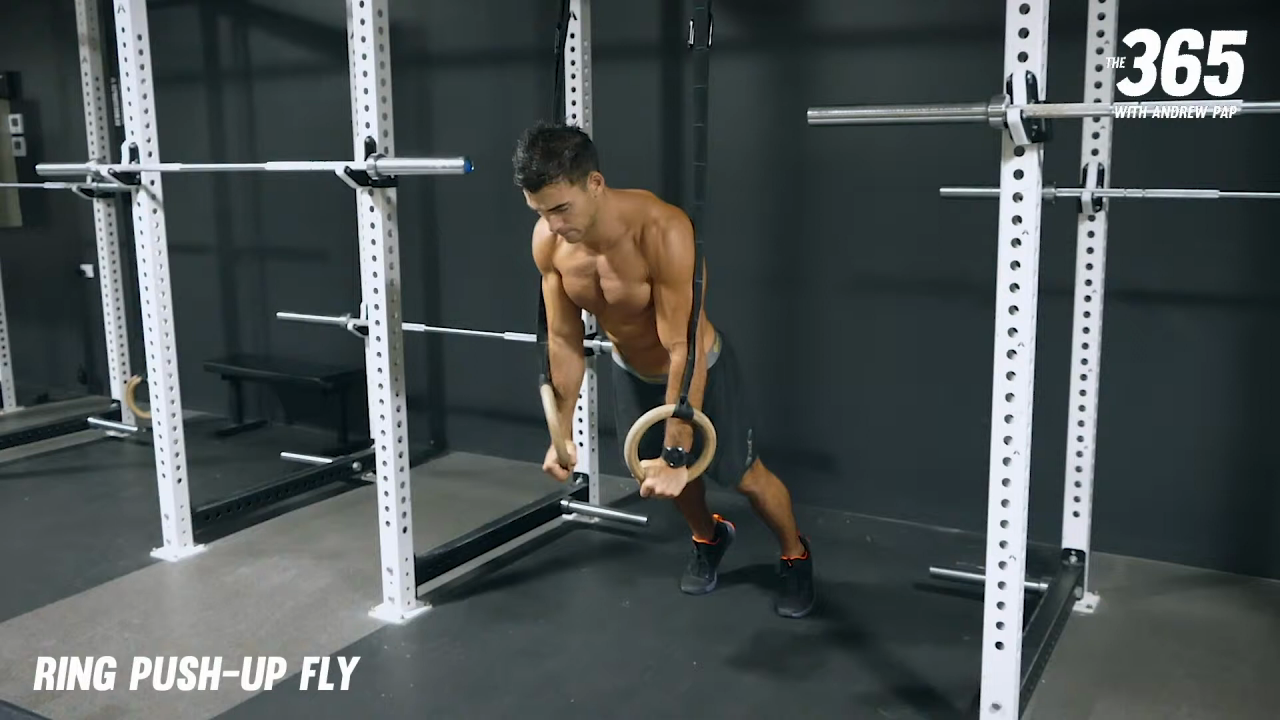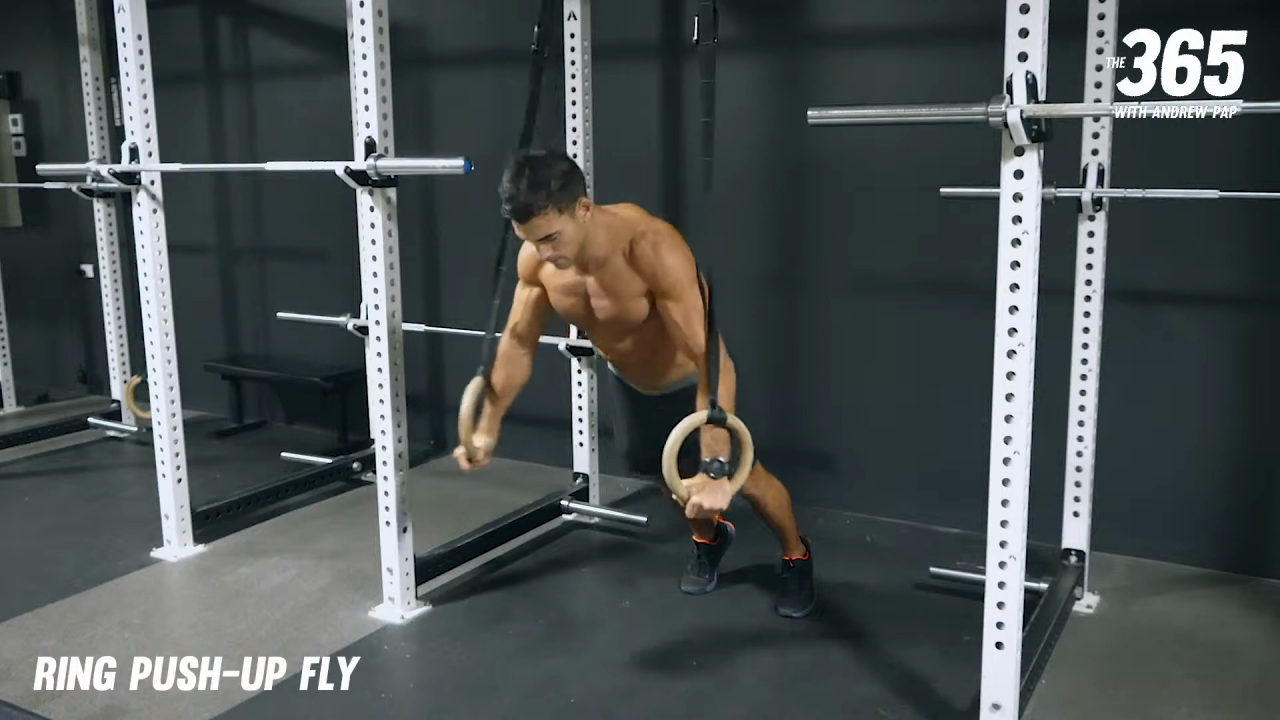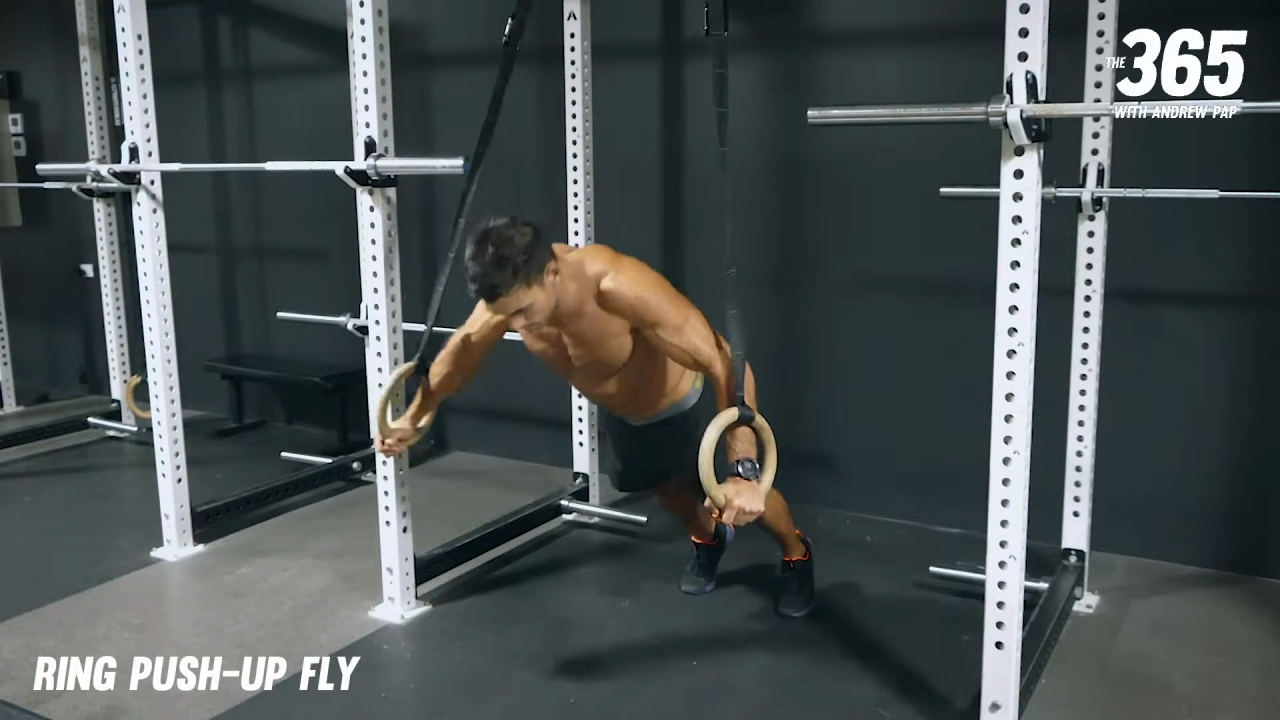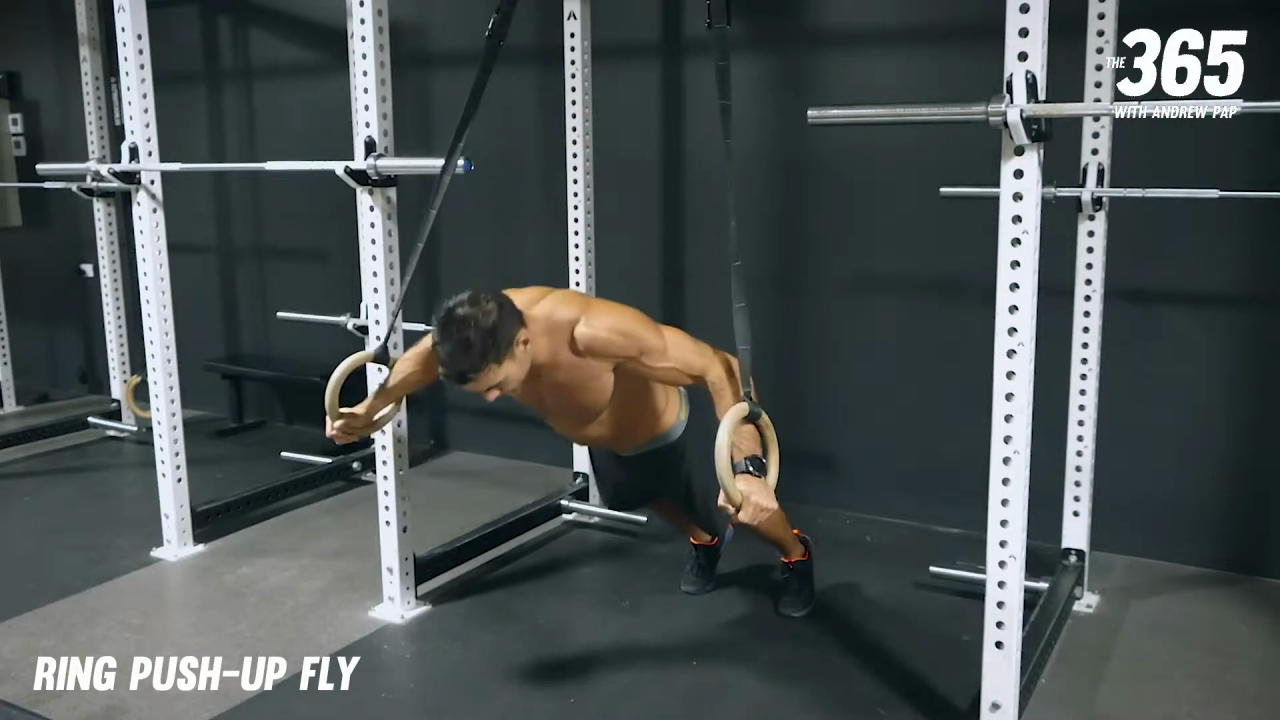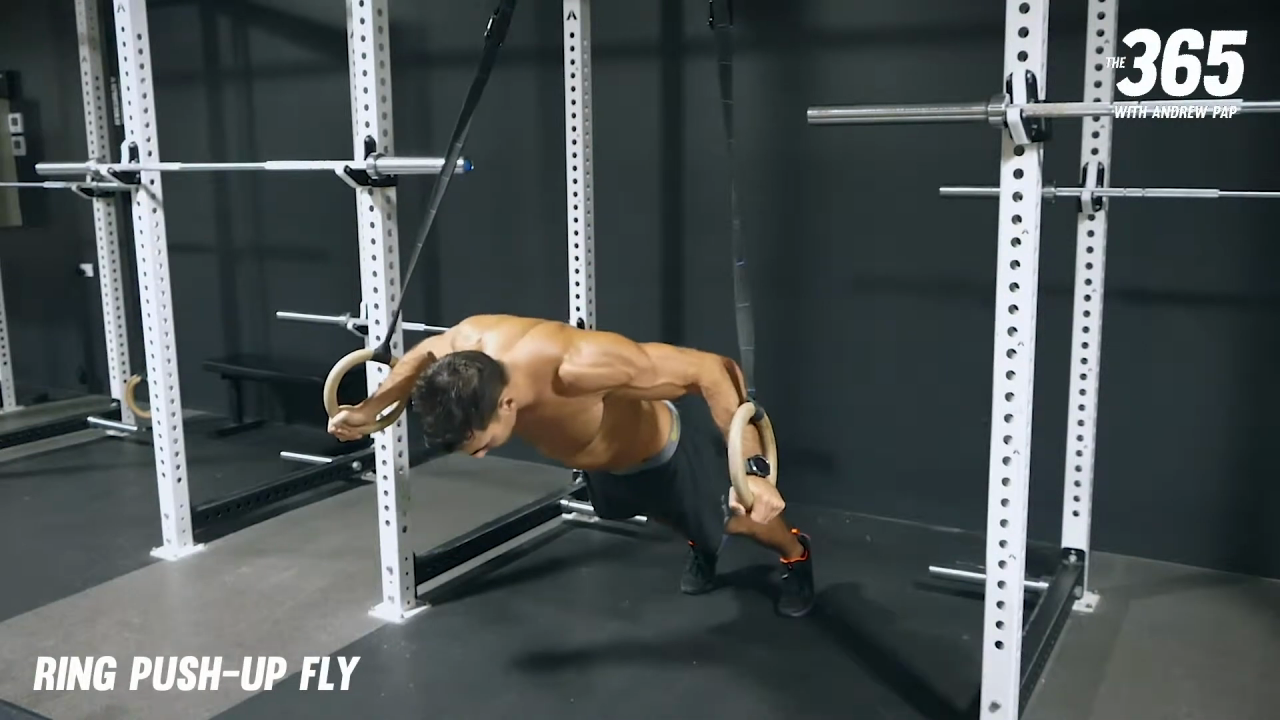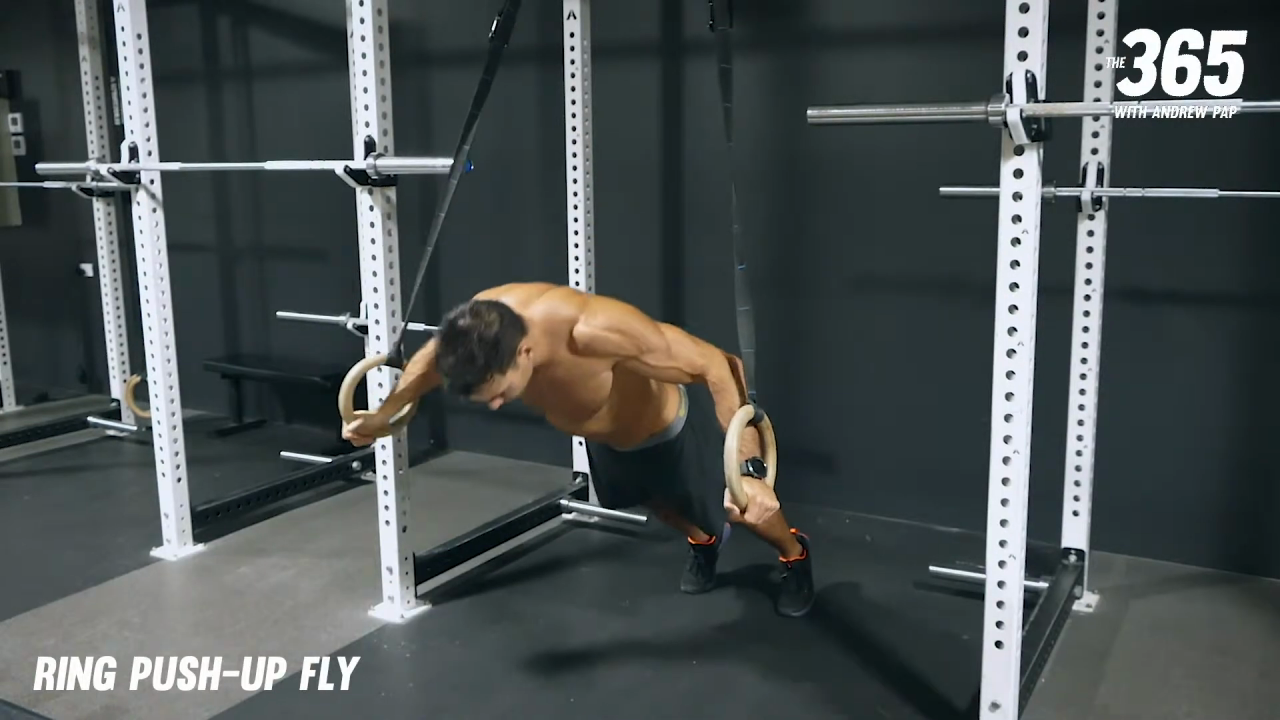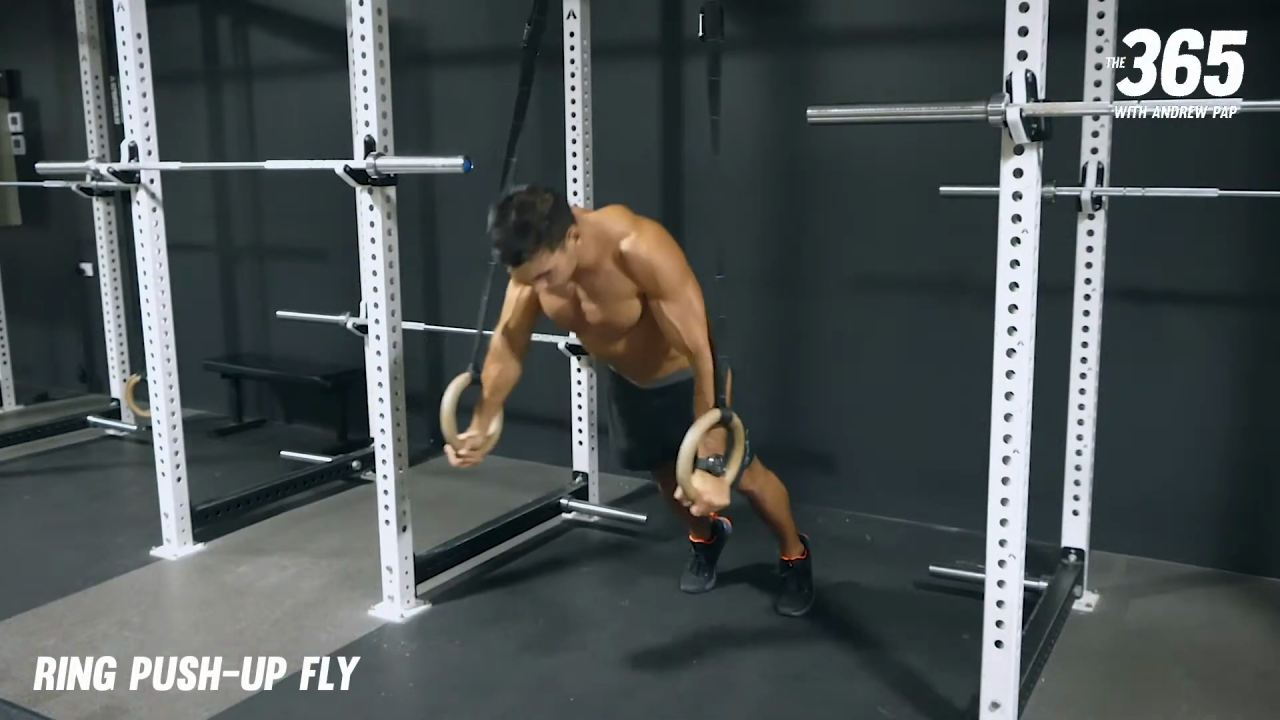
dt=0.4s
person 1, frame 1
left shoulder: (660, 231)
right shoulder: (547, 241)
left elbow: (682, 351)
right elbow: (564, 340)
left wrist: (676, 456)
right wrist: (563, 433)
left hip: (698, 369)
right hip: (631, 372)
left knee: (744, 475)
right knee: (660, 469)
left ankle: (796, 556)
right ankle: (709, 537)
person 1, frame 2
left shoulder: (649, 247)
right shoulder: (537, 255)
left elbow: (712, 360)
right elbow: (518, 341)
right wrist: (488, 424)
left hip: (690, 383)
right hip: (629, 384)
left knee: (749, 480)
right knee: (668, 475)
left ankle: (796, 557)
right ankle: (710, 539)
person 1, frame 3
left shoulder: (620, 287)
right shoulder: (515, 291)
left elbow: (725, 364)
right elbow: (465, 346)
left wrist: (743, 470)
right wrist: (414, 418)
left hip: (682, 406)
right hip: (618, 414)
left knee: (744, 496)
right knee: (664, 489)
left ankle: (796, 555)
right ankle: (707, 537)
person 1, frame 4
left shoulder: (590, 332)
right shoulder: (484, 323)
left elbow: (721, 369)
right elbow: (428, 353)
left wrist: (750, 468)
right wrist: (370, 409)
left hip: (668, 434)
right hip: (607, 446)
left knee: (739, 508)
right knee: (658, 505)
left ankle: (796, 555)
right ankle: (704, 540)
person 1, frame 5
left shoulder: (575, 367)
right shoulder: (468, 344)
left elbow: (715, 370)
right elbow: (425, 356)
left wrist: (753, 469)
right wrist: (369, 410)
left hip: (661, 451)
right hip: (604, 463)
left knee: (731, 517)
right knee: (676, 517)
left ankle: (795, 554)
right ankle: (701, 543)
person 1, frame 6
left shoulder: (593, 329)
right shoulder: (485, 320)
left elbow: (720, 367)
right elbow: (435, 356)
left wrist: (751, 469)
right wrist: (383, 414)
left hip: (668, 431)
right hip: (605, 438)
left knee: (736, 508)
right knee: (655, 502)
left ankle: (794, 553)
right ankle: (704, 541)
person 1, frame 7
left shoulder: (643, 251)
right shoulder: (532, 257)
left elbow: (698, 359)
right elbow: (508, 341)
left wrist: (707, 464)
right wrist: (482, 425)
left hip: (687, 377)
right hip: (625, 379)
left knee: (741, 475)
right knee: (659, 472)
left ankle: (795, 554)
right ankle: (708, 535)
